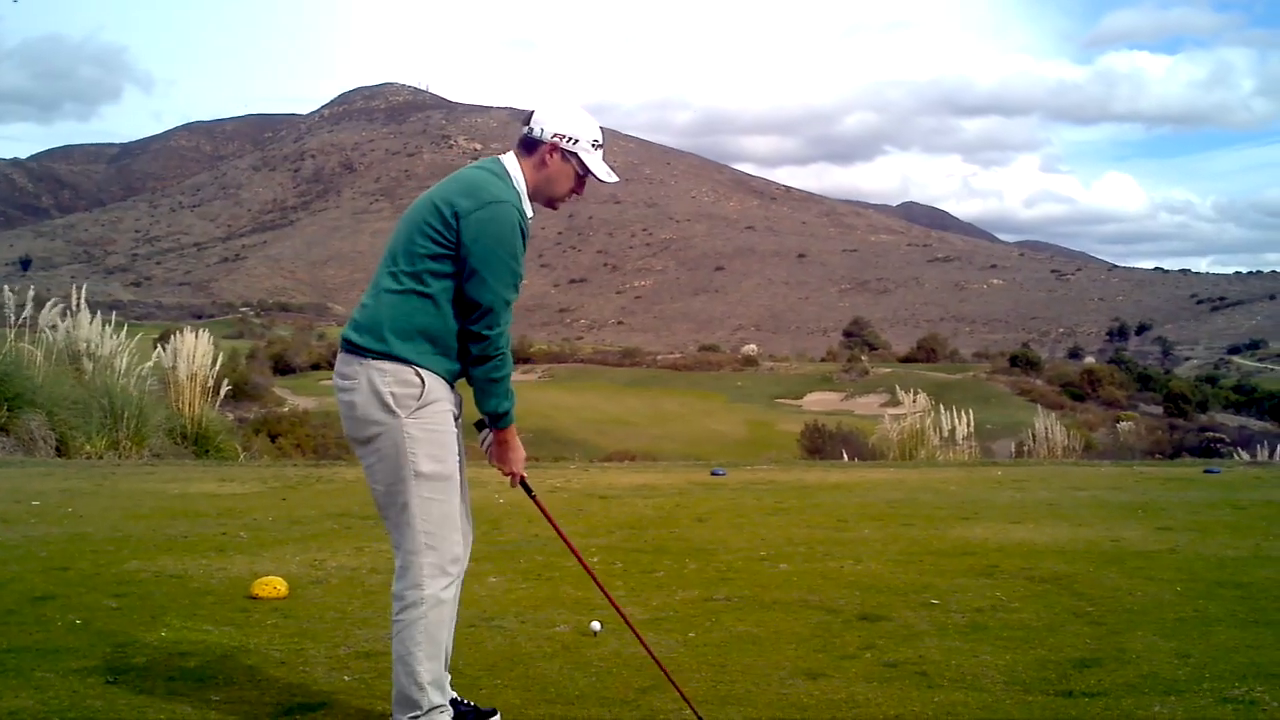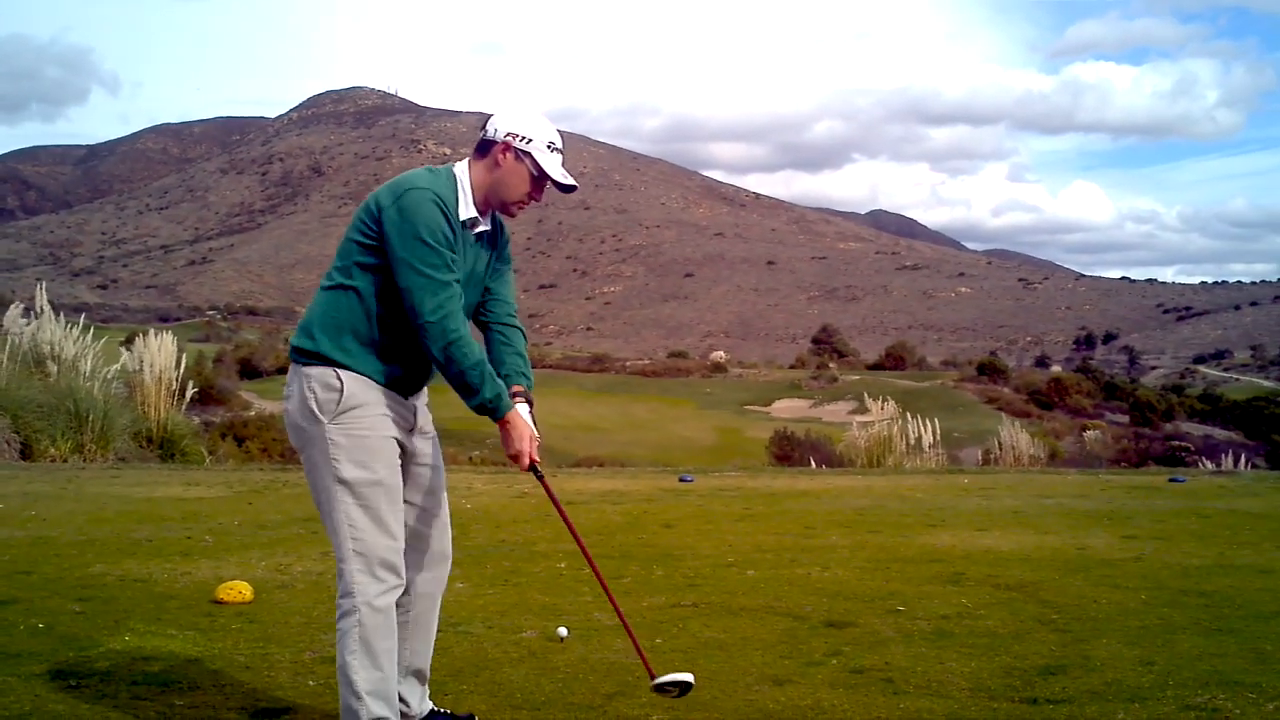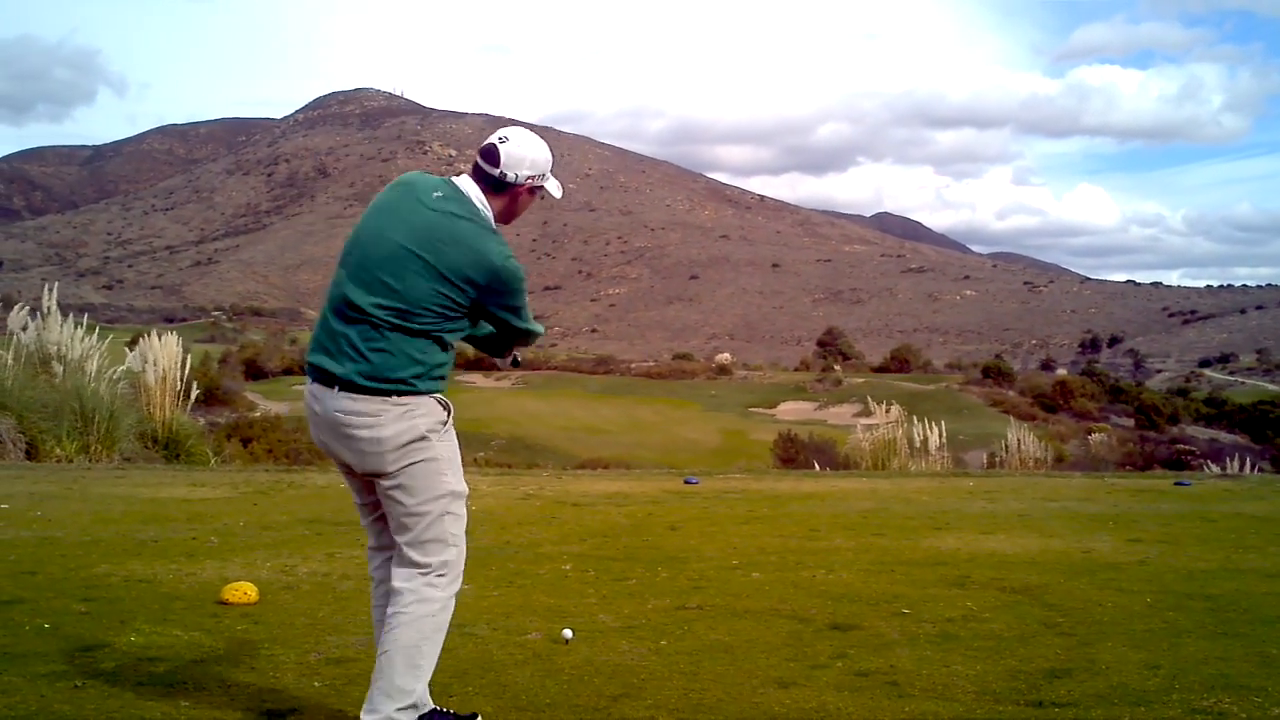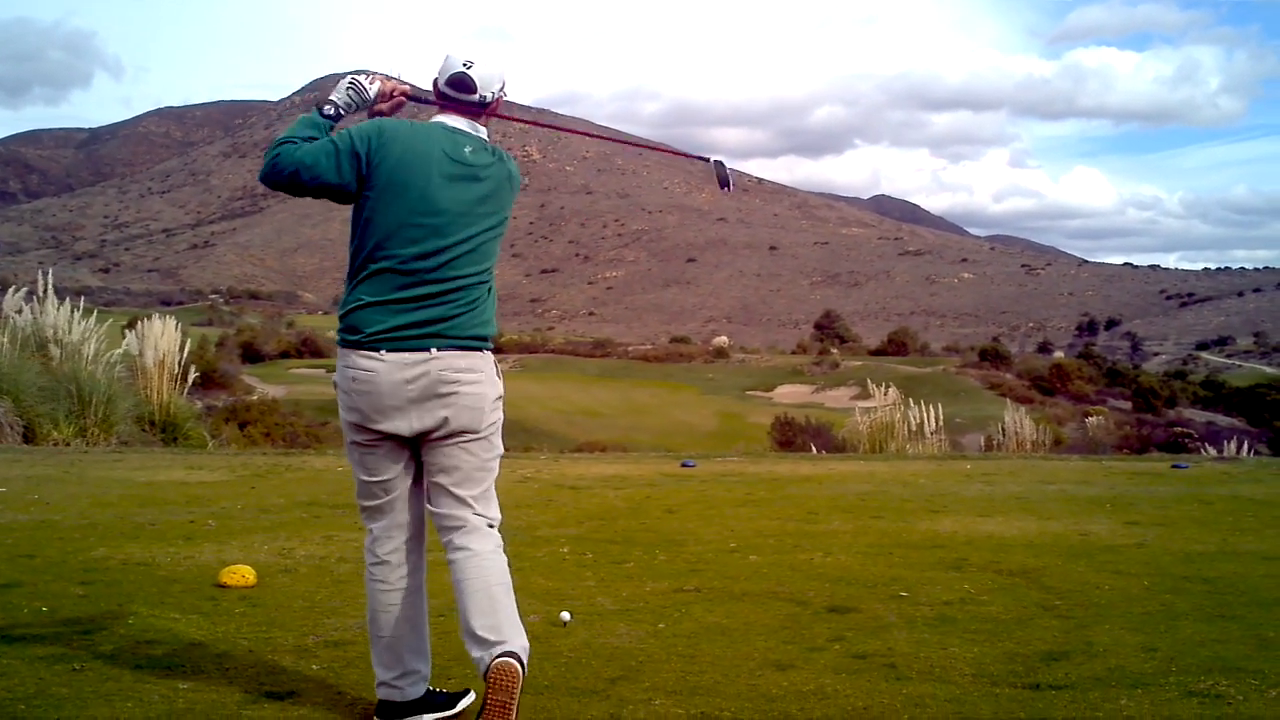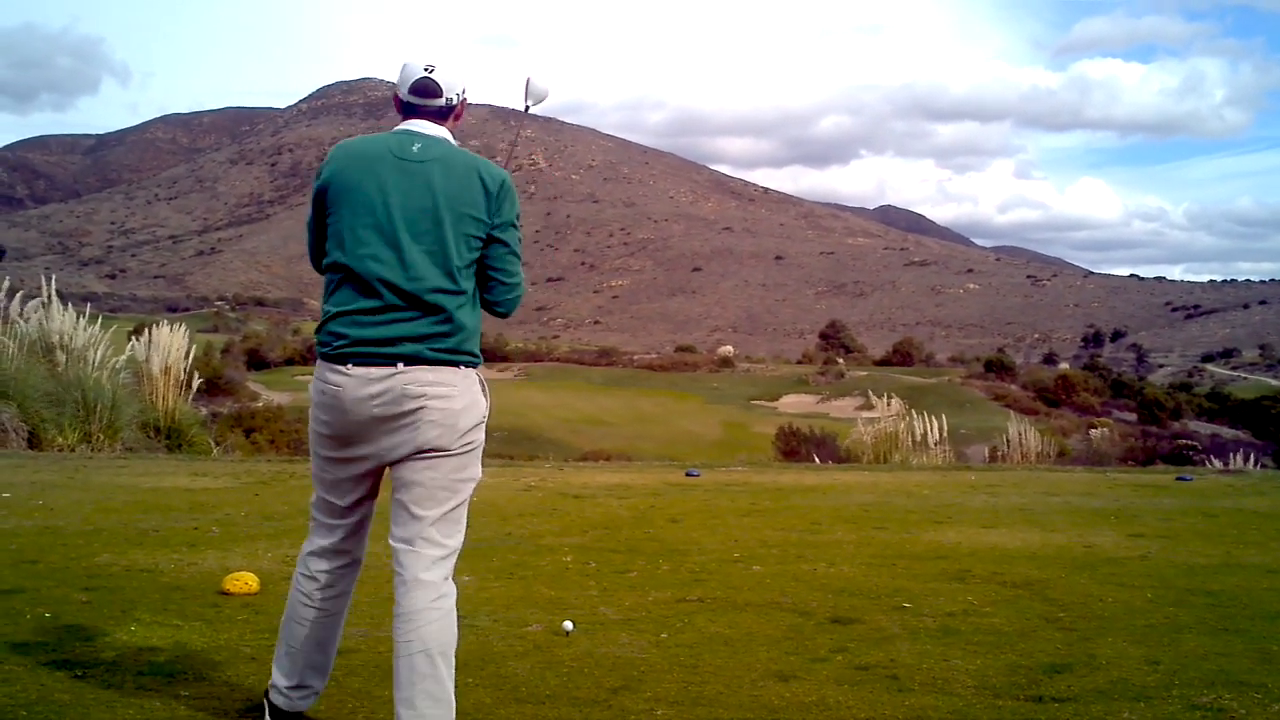
dt=1s
person 1, frame 1
left shoulder: (482, 185)
right shoulder: (495, 205)
right elbow: (486, 330)
left wrist: (494, 416)
right wrist: (504, 427)
left hip: (406, 380)
right hip: (398, 383)
left knee: (446, 543)
right knee: (431, 560)
person 1, frame 2
left shoulder: (495, 239)
right shoulder: (418, 196)
left elbow: (502, 323)
right elbow: (437, 317)
left wrist: (519, 400)
right wrist: (503, 413)
left hip: (404, 398)
right hip: (341, 389)
left knee: (425, 556)
right knee: (375, 569)
person 1, frame 3
left shoulder: (408, 189)
right shoulder: (493, 256)
right elbow: (510, 335)
left wrist: (483, 331)
right wrist: (508, 341)
left hip: (327, 399)
right hip: (397, 415)
left knee: (393, 556)
right knee: (430, 568)
person 1, frame 4
left shoulder: (383, 141)
right shoulder: (506, 174)
left elbow: (277, 169)
left wrist: (339, 104)
left hip: (371, 369)
right hip: (462, 372)
left knee: (390, 538)
right knee: (471, 529)
right ankle: (500, 657)
person 1, frame 5
left shoulder: (342, 161)
right shoulder: (488, 180)
right elbow: (505, 298)
left hip: (344, 379)
right hip: (441, 389)
left knee: (329, 551)
right knee: (426, 569)
